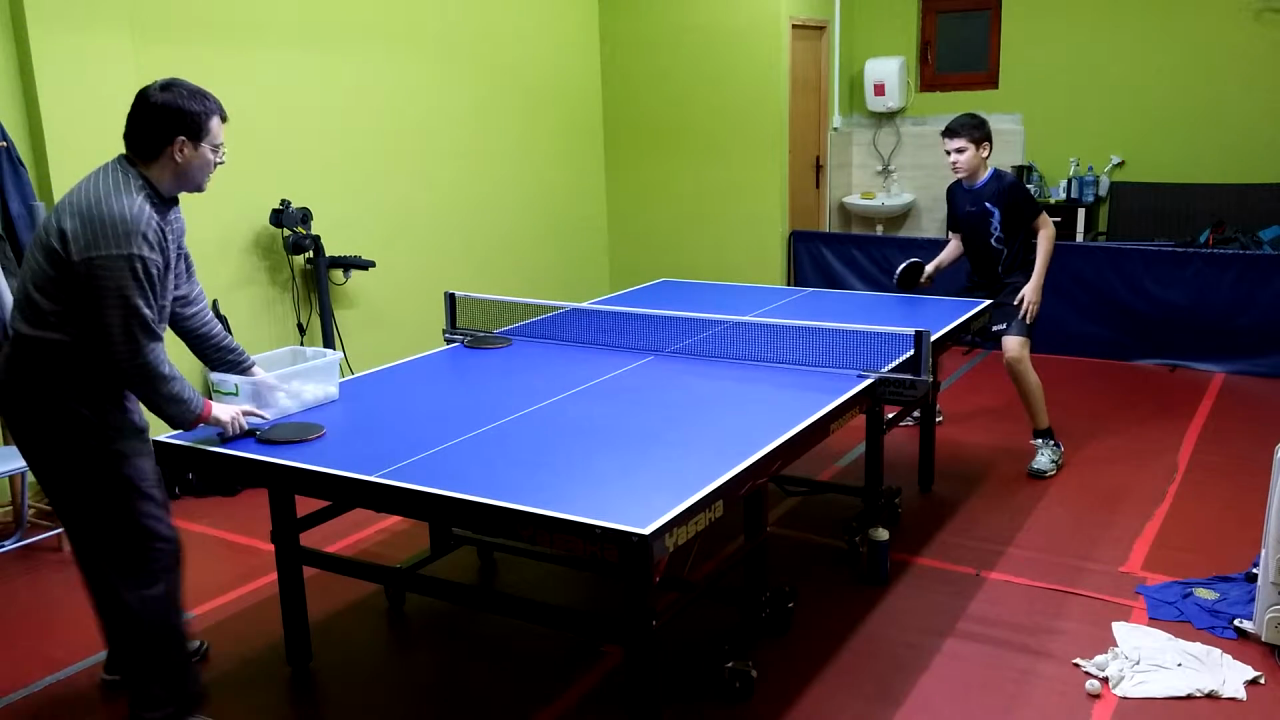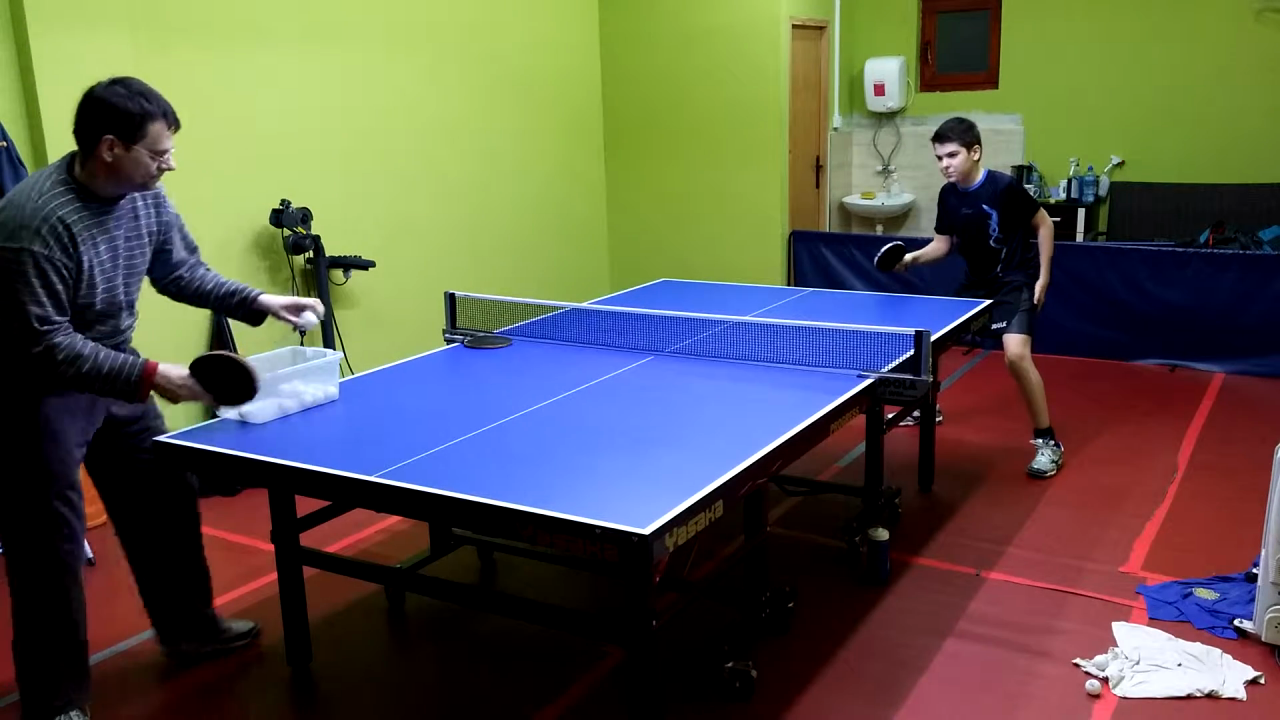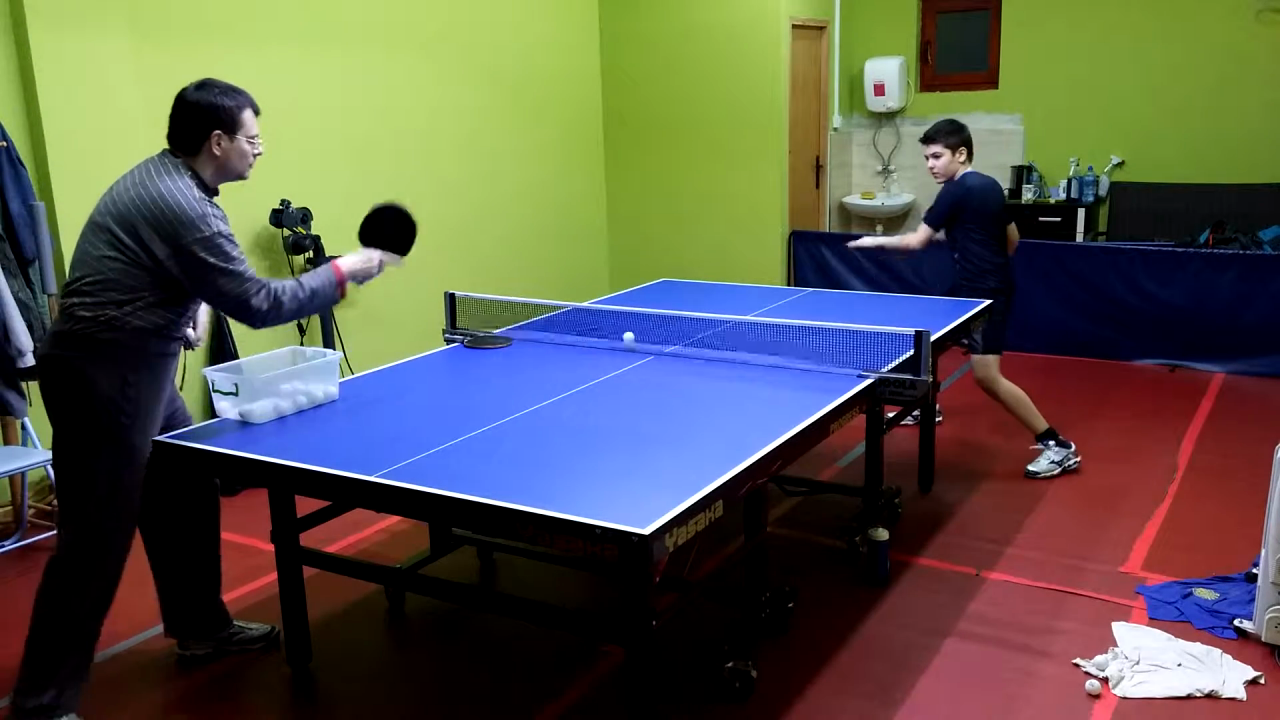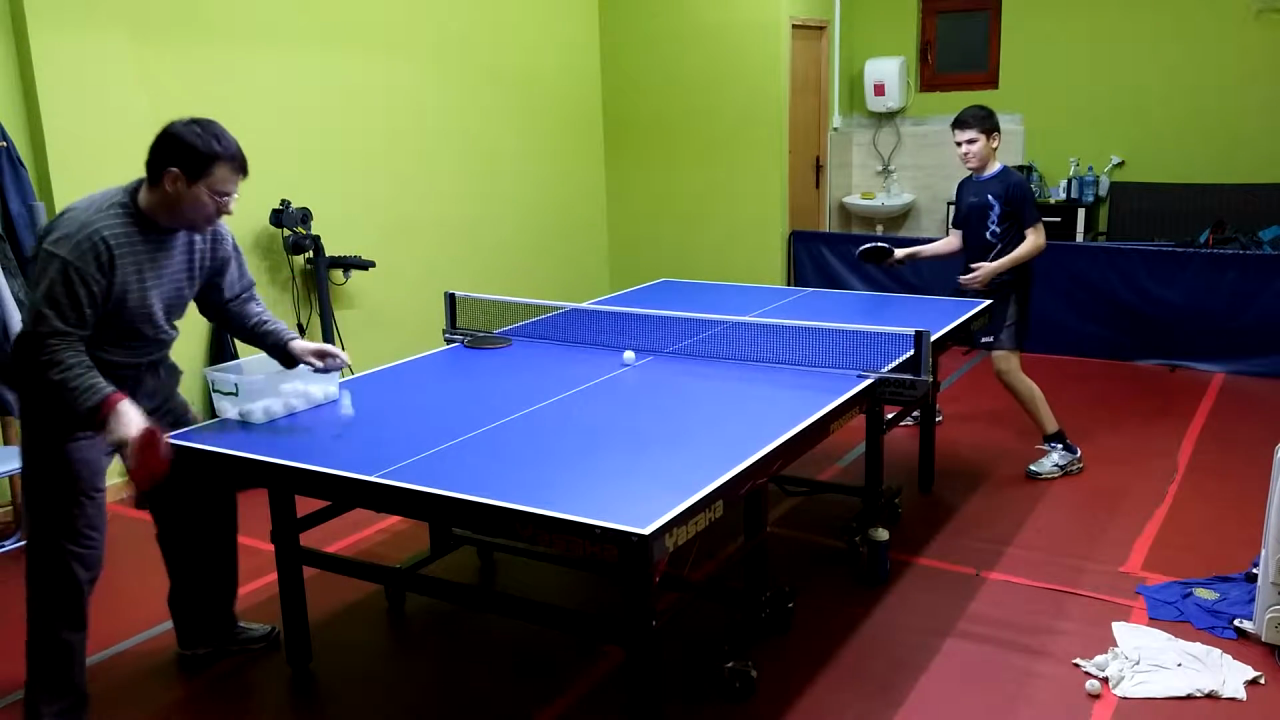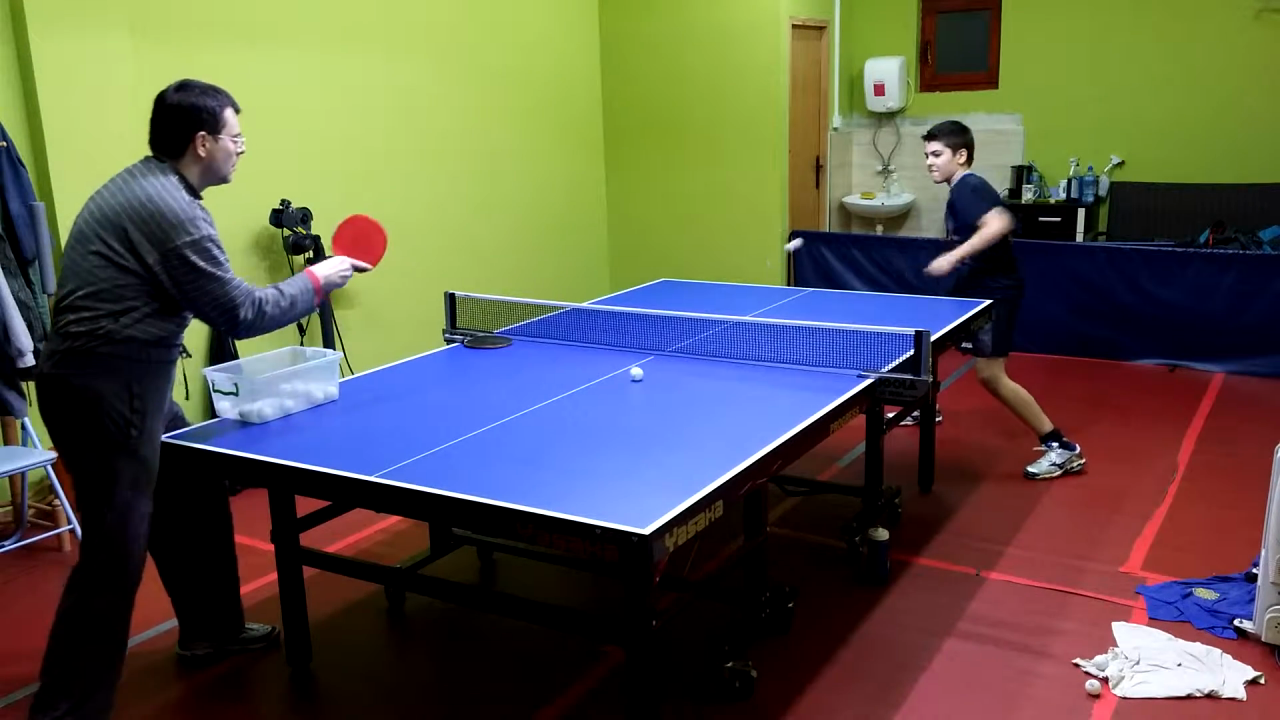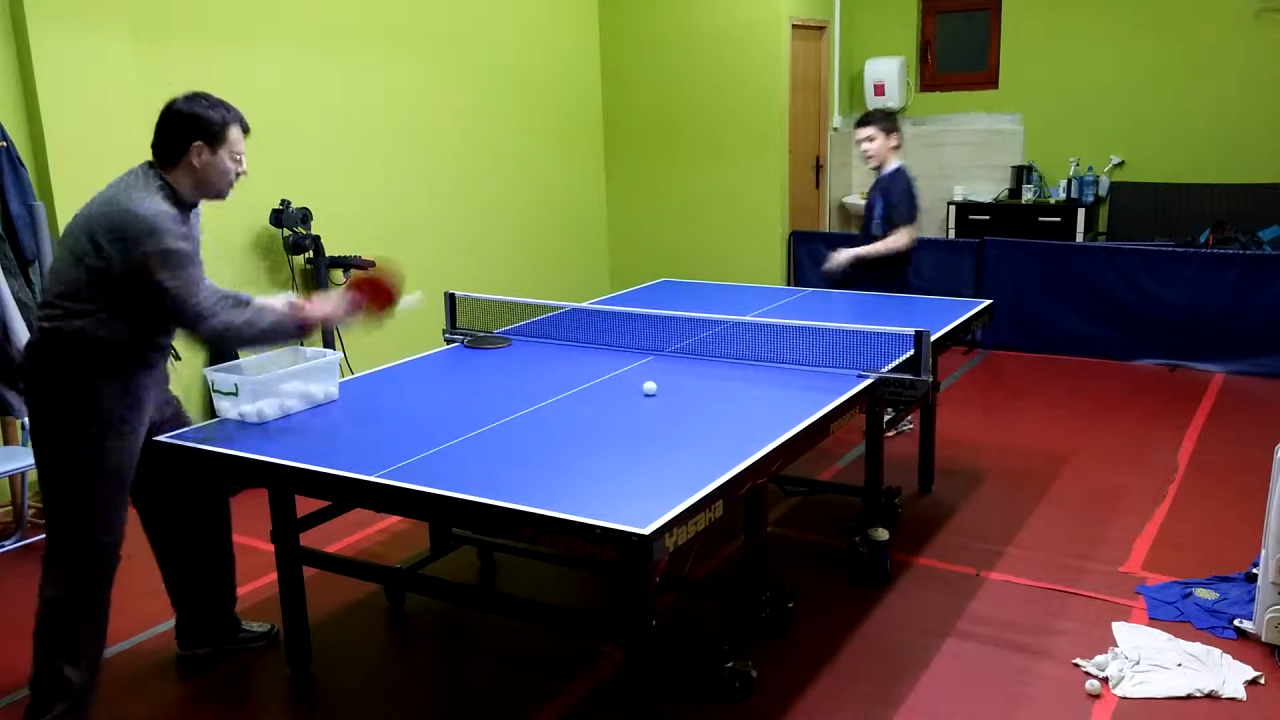
dt=0.7s
person 1, frame 1
left shoulder: (146, 199)
right shoulder: (124, 223)
left elbow: (184, 299)
right elbow: (135, 352)
left wrist: (244, 366)
right wrist: (200, 412)
left hip: (77, 386)
right hip: (63, 395)
left knee: (123, 532)
right knee: (145, 547)
left ankle: (136, 653)
person 1, frame 2
left shoulder: (145, 198)
left elbow: (179, 271)
left wrist: (257, 303)
right wrist: (147, 376)
left hip: (114, 370)
left knee: (166, 501)
left ankle: (188, 627)
person 1, frame 3
left shoulder: (165, 179)
right shoulder: (182, 210)
right elbow: (257, 303)
left wrist: (196, 305)
right wrist: (339, 273)
left hip: (141, 366)
right hip: (100, 377)
left knee: (188, 494)
right knee: (97, 540)
left ankle: (200, 625)
person 1, frame 4
left shoulder: (207, 231)
right shoulder: (82, 236)
left elbow: (236, 301)
right elbow: (53, 349)
left wrist: (291, 347)
right wrist: (111, 409)
left hip: (148, 382)
right hip: (71, 397)
left knee: (205, 499)
right knee: (68, 557)
left ankle: (206, 628)
person 1, frame 5
left shoulder: (147, 187)
right shoulder: (169, 211)
right elbow: (239, 314)
right wrist: (316, 280)
left hip: (126, 379)
right hip: (101, 390)
left knee: (195, 498)
right knee: (115, 553)
left ankle: (210, 627)
person 1, frame 6
left shoulder: (167, 204)
right shoulder: (144, 218)
left elbow: (194, 298)
right elbow: (209, 324)
left wrist: (262, 307)
right wrist: (304, 316)
left hip: (132, 383)
right hip: (81, 392)
left knee: (196, 497)
right knee: (87, 553)
left ankle: (208, 627)
person 2, frame 1
left shoulder: (1008, 186)
right shoulder: (954, 192)
left elbow: (1046, 229)
left wrist: (1036, 282)
right wrist: (933, 266)
left hip: (1014, 285)
right hip: (977, 285)
left knee: (1015, 356)
left ankle: (1048, 442)
person 2, frame 2
left shoulder: (1005, 187)
right shoulder: (948, 195)
left elbow: (1044, 225)
right elbow: (943, 243)
left wrist: (1043, 277)
right wrist: (913, 257)
left hip: (1015, 282)
right hip: (976, 283)
left knee: (1016, 354)
left ankle: (1048, 441)
person 2, frame 3
left shoulder: (957, 190)
right shoulder: (988, 185)
left elbow: (918, 240)
right elbow: (1012, 238)
left wrist: (876, 241)
left hip: (985, 291)
right hip: (978, 287)
left knee: (986, 375)
left ankle: (1058, 446)
person 2, frame 4
left shoulder: (1013, 183)
right shoulder: (965, 187)
left elbow: (1037, 240)
left wrist: (995, 268)
right wrist: (910, 251)
left hip: (1006, 289)
right hip: (971, 287)
left knee: (1005, 367)
left ankle: (1063, 448)
person 2, frame 5
left shoulder: (966, 189)
right shoulder: (973, 187)
left elbow: (999, 226)
right elbow: (986, 239)
left wrist: (953, 257)
left hip: (994, 292)
right hip: (974, 289)
left knee: (991, 374)
left ankle: (1062, 447)
person 2, frame 6
left shoulder: (897, 183)
right shoulder: (886, 181)
left elbow: (904, 240)
left wrist: (853, 254)
right wrist: (856, 256)
left hip: (883, 284)
right hip: (879, 280)
